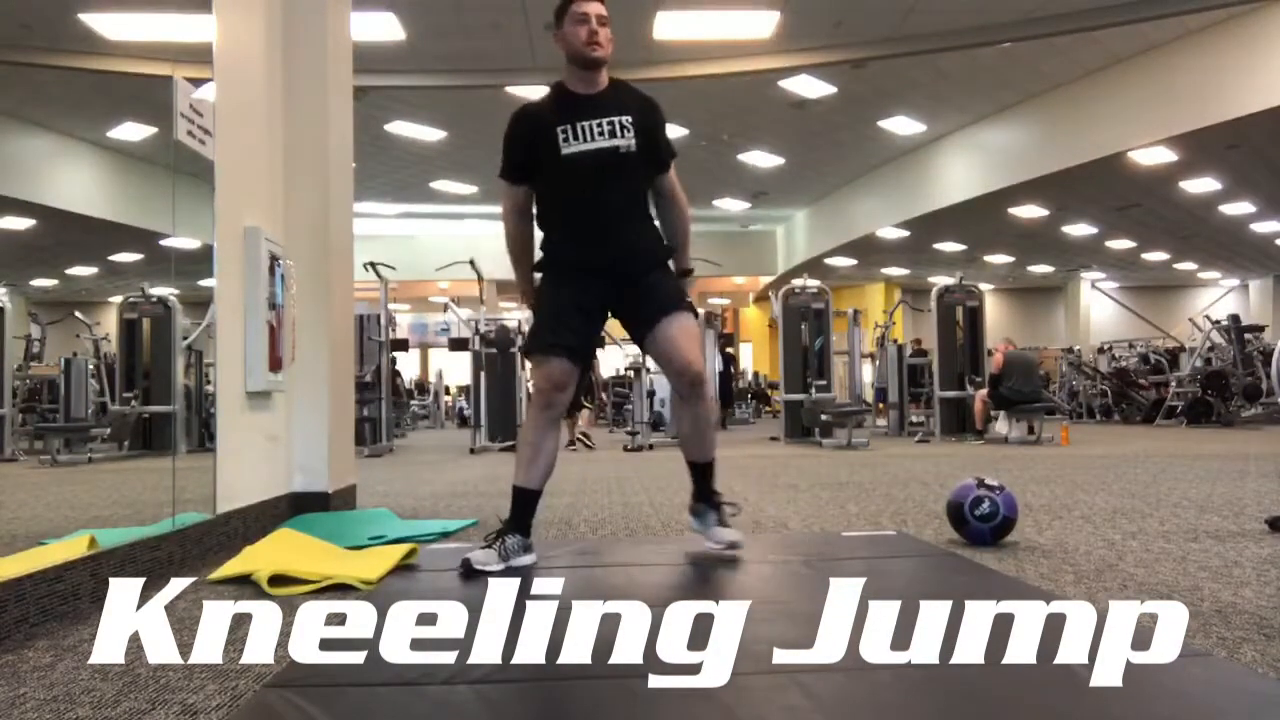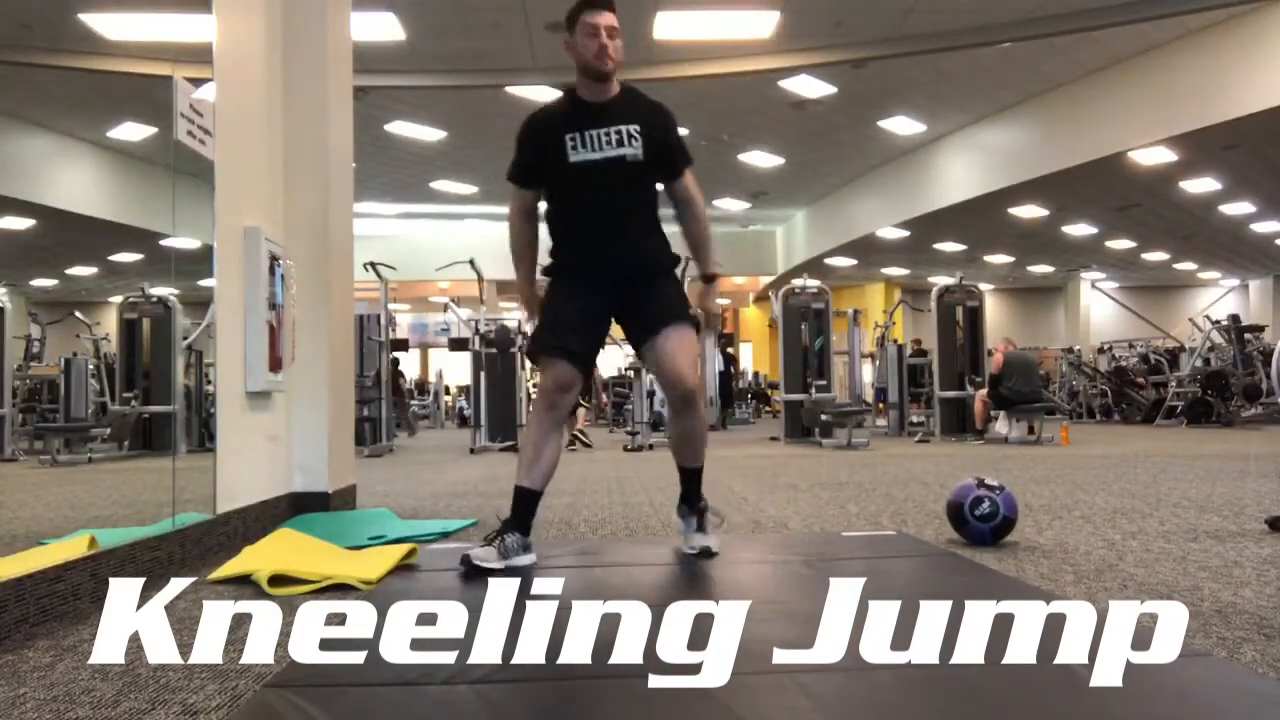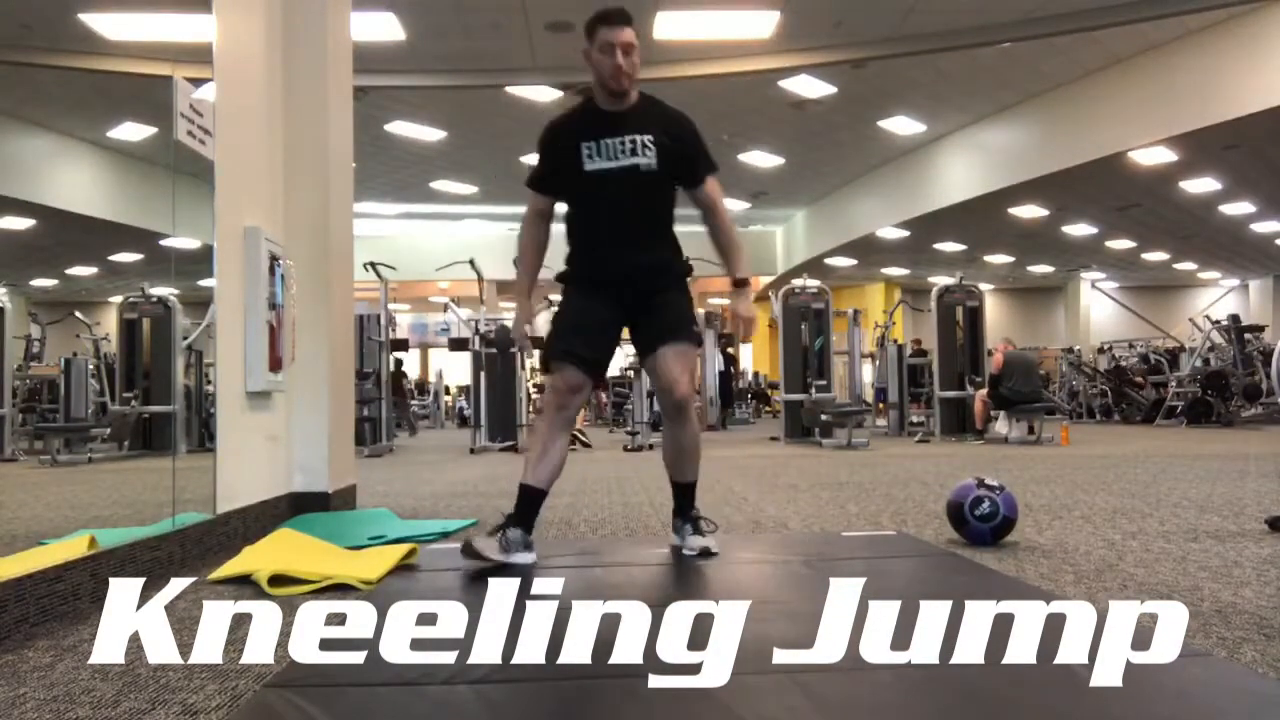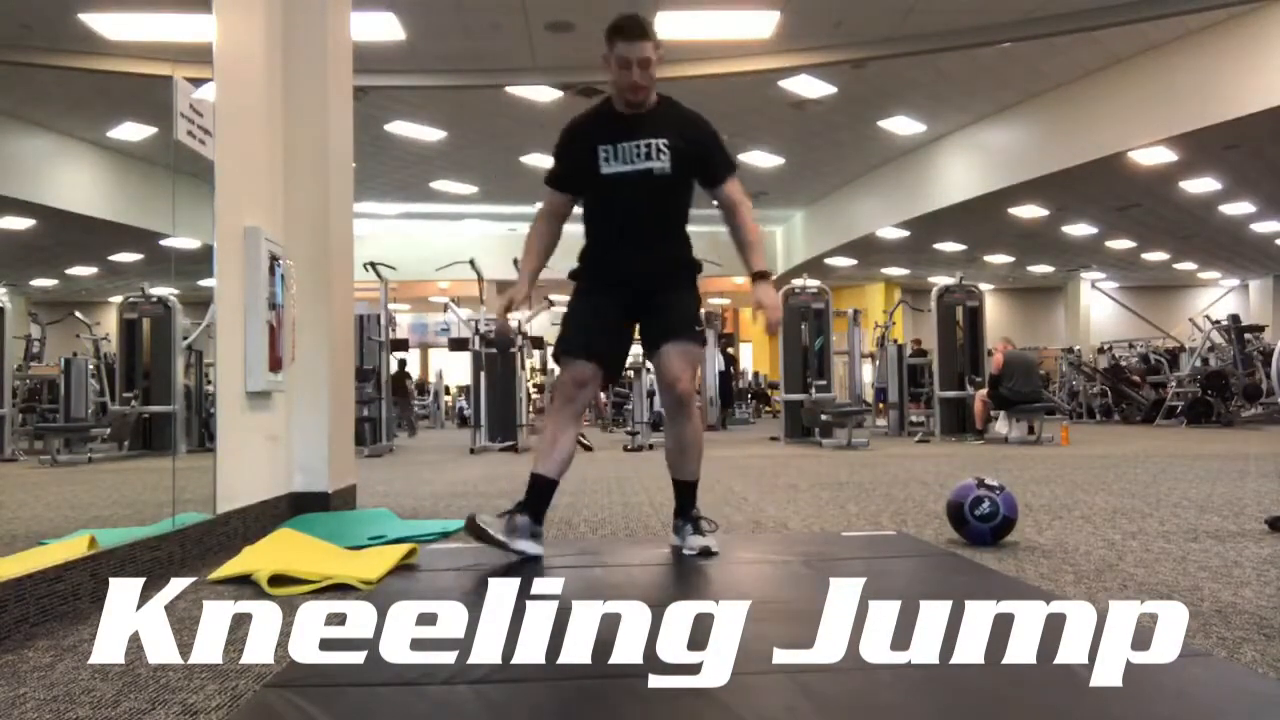
dt=0.1s
person 1, frame 1
left shoulder: (641, 110)
right shoulder: (532, 120)
left elbow: (669, 194)
right elbow: (517, 209)
left wrist: (683, 271)
right wrist: (528, 286)
left hip: (644, 266)
right hip: (571, 273)
left knee: (692, 371)
right knee: (549, 396)
left ankle: (705, 500)
right ankle: (516, 533)
person 1, frame 2
left shoulder: (651, 117)
right shoulder: (543, 127)
left elbow: (687, 200)
right elbow: (523, 212)
left wrist: (709, 277)
right wrist: (529, 291)
left hip: (648, 273)
right hip: (576, 278)
left knee: (685, 384)
right knee: (553, 396)
left ankle: (693, 508)
right ankle: (515, 535)
person 1, frame 3
left shoulder: (672, 125)
right shoulder: (564, 133)
left elbow: (713, 206)
right elbow: (538, 216)
left wrist: (739, 283)
right wrist: (525, 298)
left hip: (661, 283)
right hip: (591, 285)
left knee: (678, 396)
right knee: (562, 397)
left ankle: (686, 517)
right ankle: (519, 529)
person 1, frame 4
left shoulder: (689, 128)
right shoulder: (582, 134)
left elbow: (735, 203)
right elbow: (552, 213)
left wrist: (760, 276)
right wrist: (523, 282)
left hip: (670, 280)
right hip: (602, 281)
left knee: (682, 390)
right knee: (573, 394)
left ankle: (687, 518)
right ankle: (527, 519)
